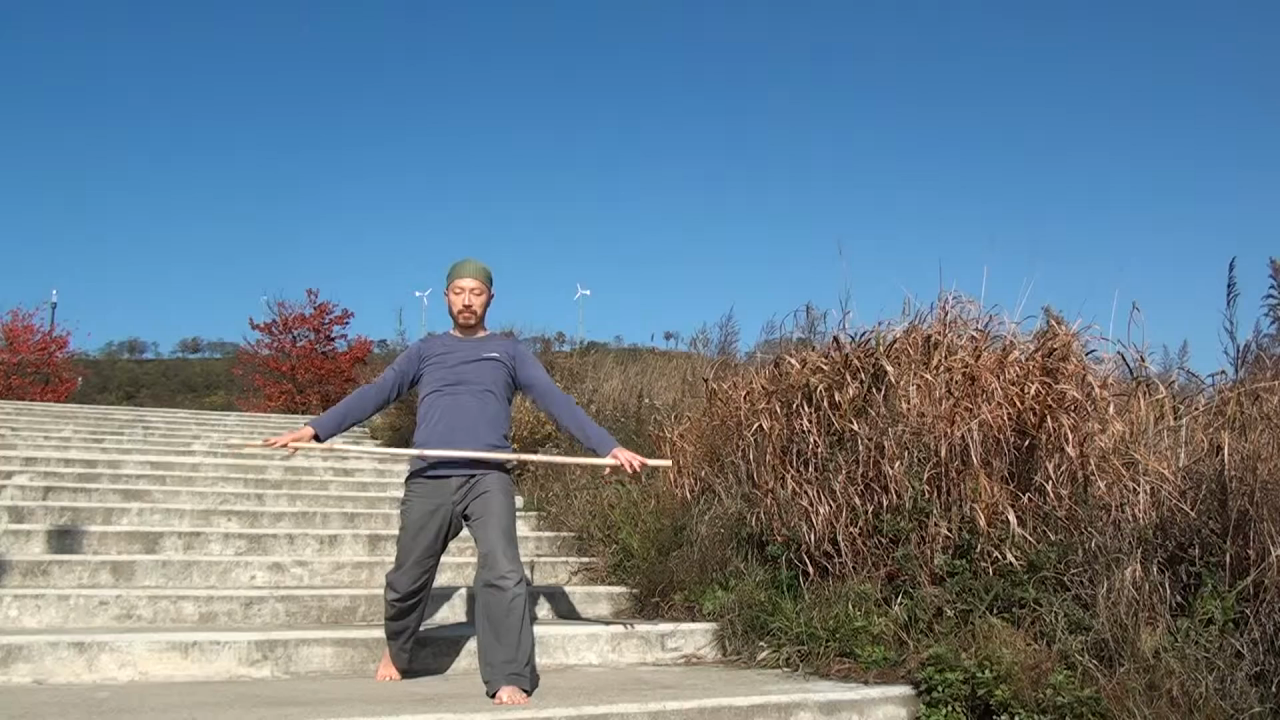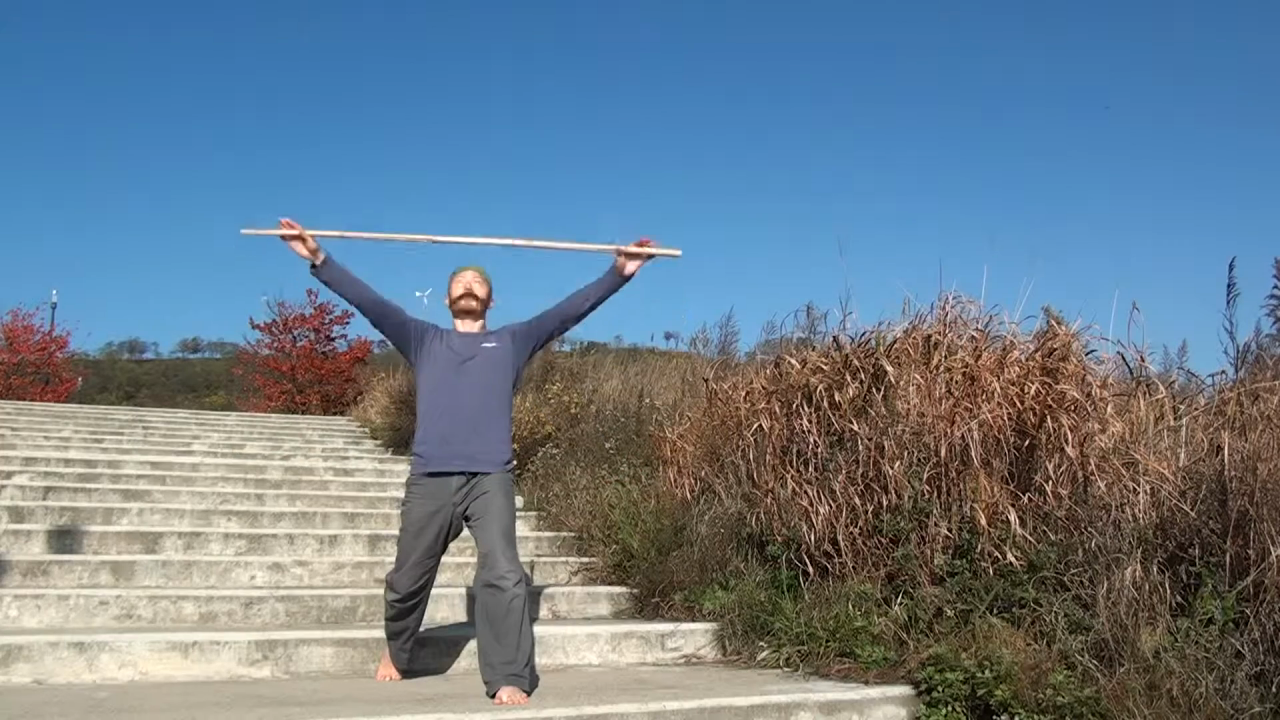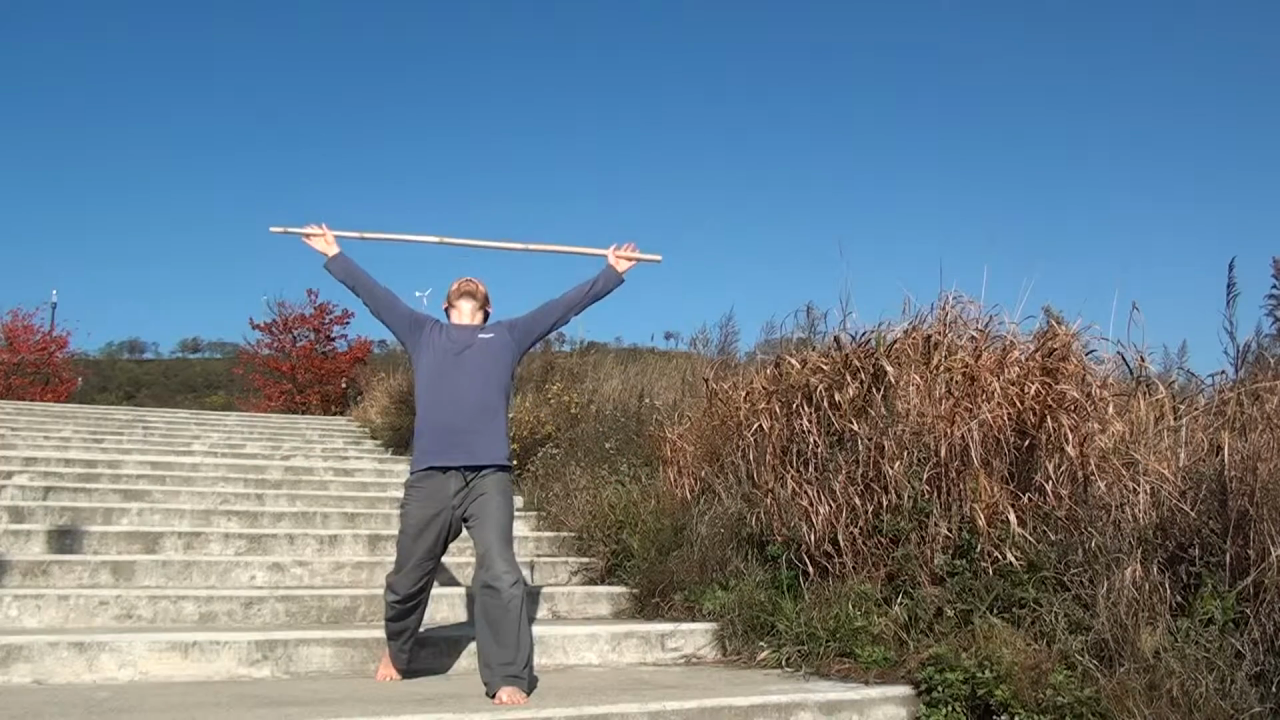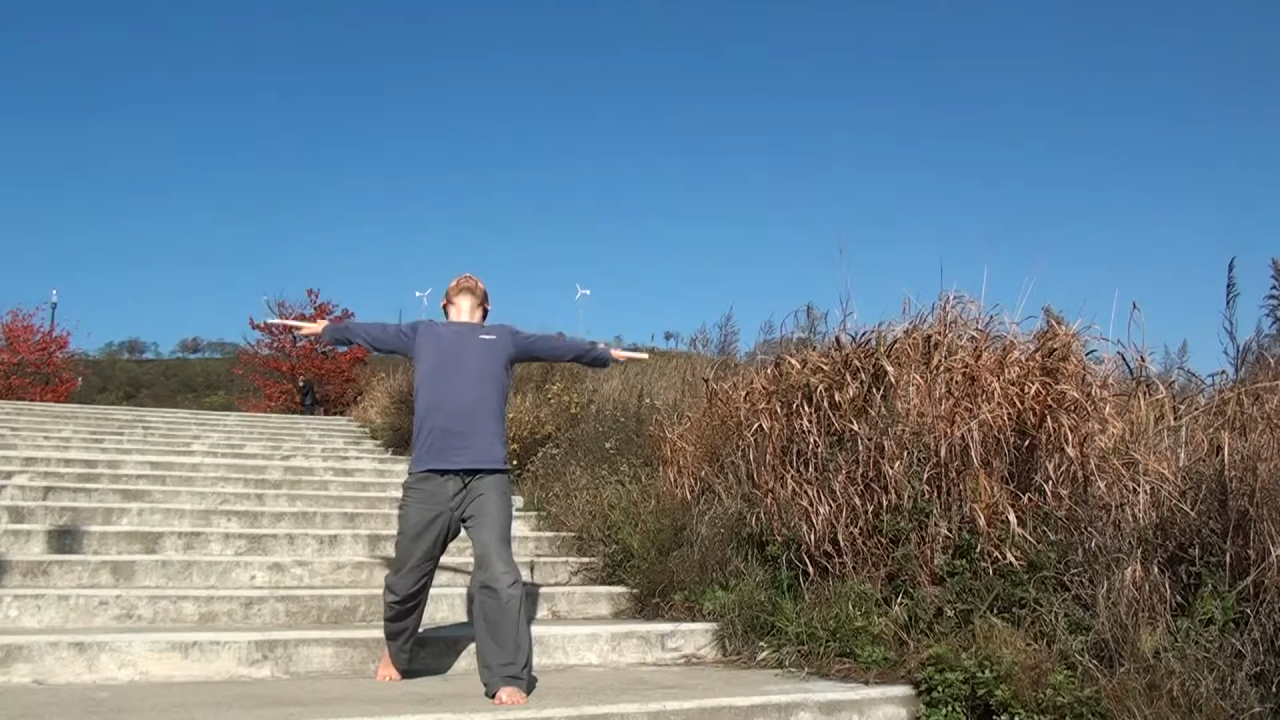
dt=0.7s
person 1, frame 1
left shoulder: (510, 351)
right shoulder: (425, 349)
left elbow: (554, 398)
right elbow: (377, 392)
left wrist: (608, 446)
right wrist: (314, 428)
left hip: (490, 479)
right hip: (428, 479)
left knee: (503, 575)
right knee: (407, 578)
left ankle: (509, 679)
right ankle: (396, 652)
person 1, frame 2
left shoulder: (512, 342)
right shoulder: (423, 340)
left elbow: (571, 310)
right elbow: (369, 303)
left wrist: (619, 273)
right wrist: (318, 259)
left hip: (491, 478)
right hip: (430, 479)
left knee: (502, 576)
right knee: (408, 578)
left ankle: (510, 680)
right ankle: (396, 654)
person 1, frame 3
left shoulder: (507, 336)
right shoulder: (423, 333)
left elbow: (566, 305)
right elbow: (371, 293)
left wrist: (612, 272)
right wrist: (333, 254)
left hip: (489, 476)
right hip: (430, 476)
left knee: (501, 576)
right knee: (408, 578)
left ankle: (509, 679)
right ankle: (395, 655)
person 1, frame 4
left shoulder: (504, 338)
right shoulder: (422, 334)
left elbow: (562, 349)
right elbow: (369, 334)
left wrist: (604, 355)
right wrist: (328, 329)
left hip: (488, 476)
right hip: (428, 477)
left knee: (498, 575)
right knee: (407, 577)
left ankle: (509, 680)
right ankle: (395, 653)
